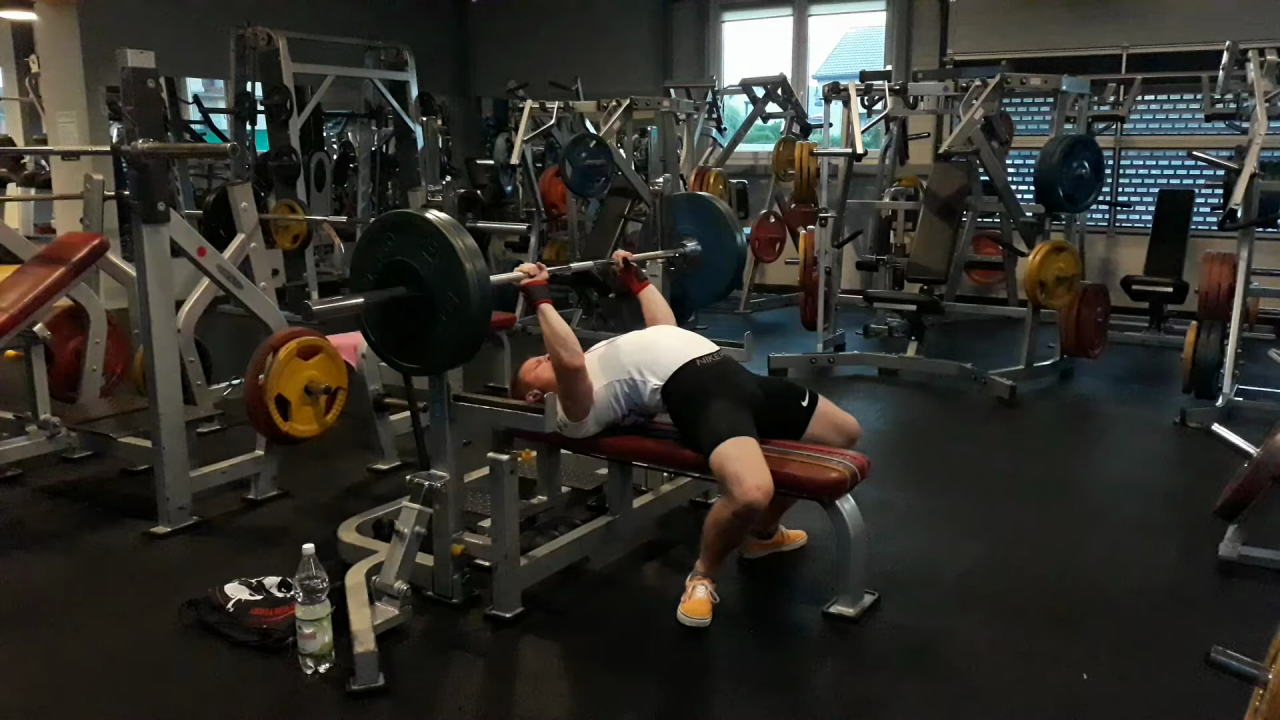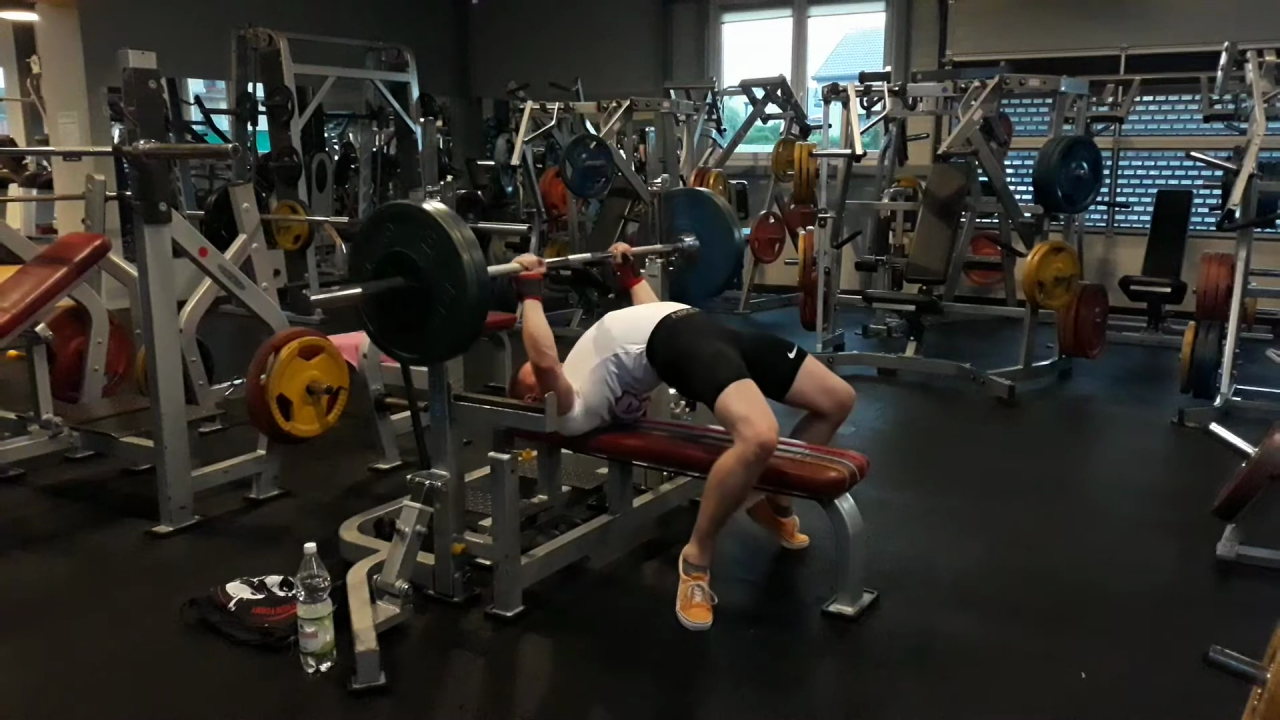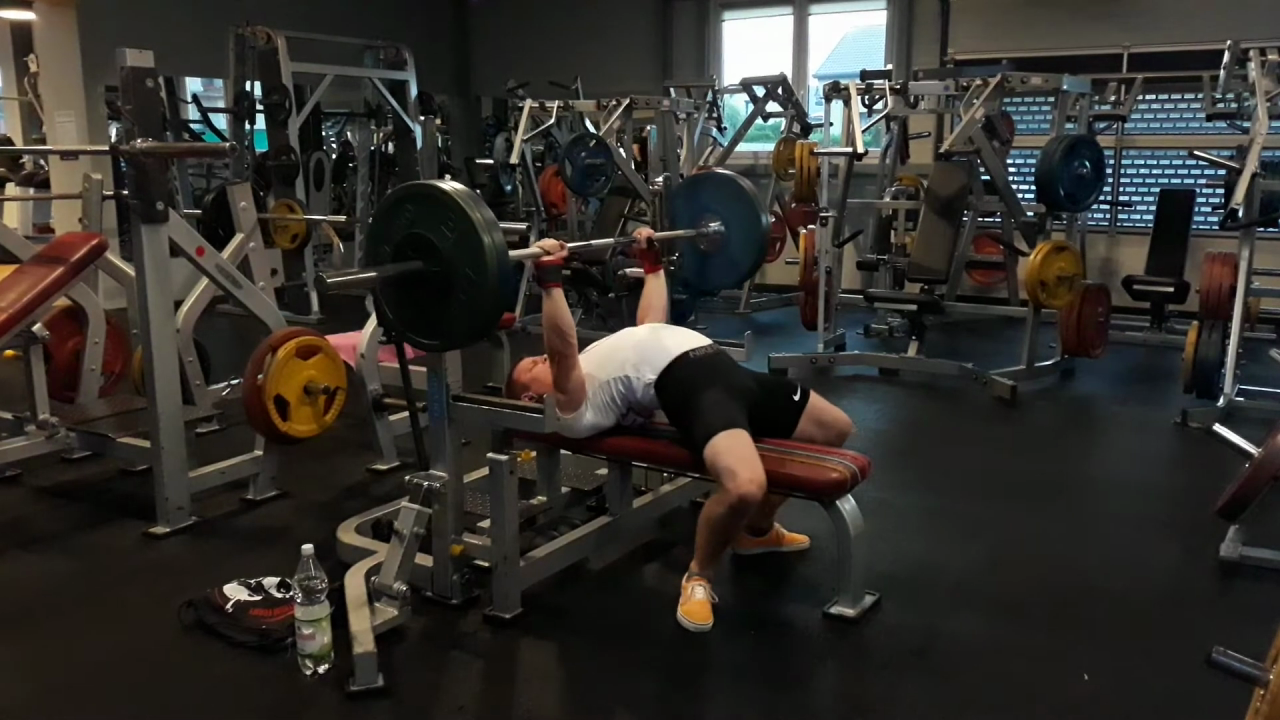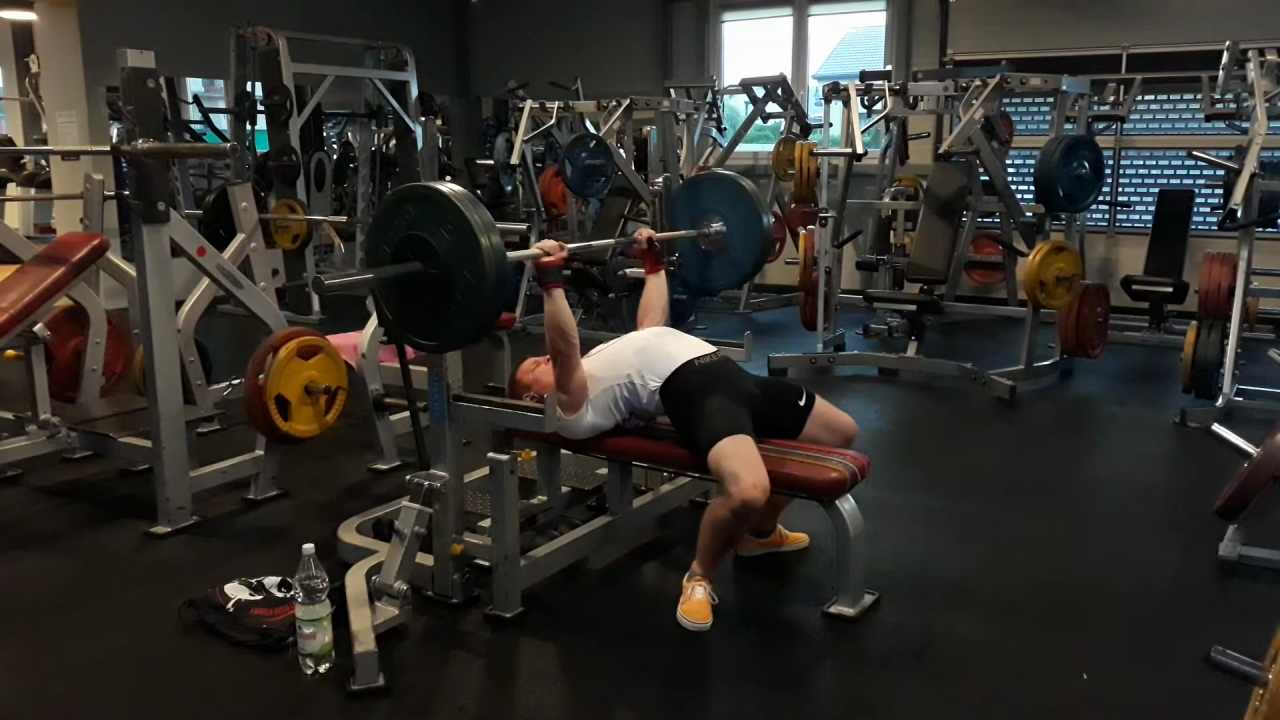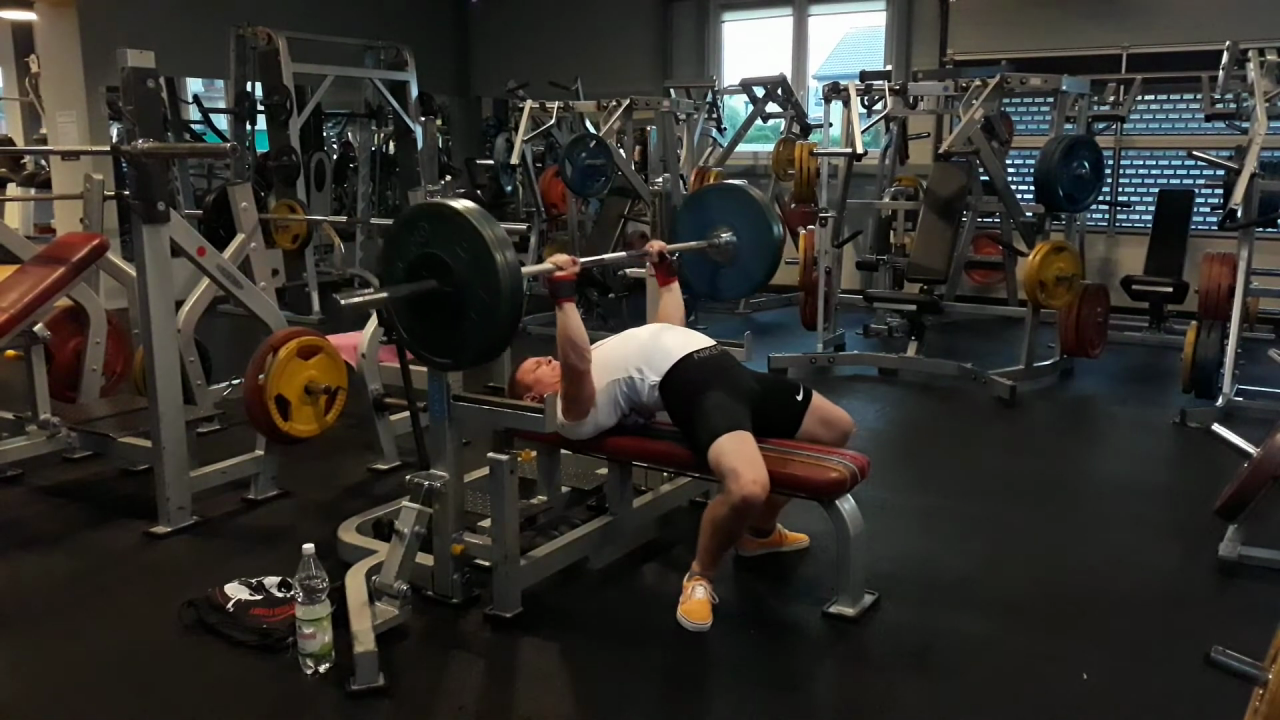
dt=1s
person 1, frame 1
left shoulder: (604, 366)
right shoulder: (574, 413)
left elbow: (665, 329)
right elbow: (571, 361)
left wrist: (635, 278)
right wrist: (540, 299)
left knee: (845, 434)
right knee: (752, 494)
left ankle: (763, 532)
right ankle: (702, 575)
person 1, frame 2
left shoulder: (596, 368)
left elbow: (650, 312)
right elbow: (546, 362)
left wrist: (629, 272)
right wrist: (529, 292)
left knee: (838, 400)
right knee: (758, 437)
left ankle: (776, 504)
right ankle: (696, 560)
person 1, frame 3
left shoulder: (601, 367)
right shoulder: (571, 408)
left elbow: (651, 327)
right elbow: (563, 347)
left wrist: (651, 259)
right wrist: (550, 278)
left knee: (836, 430)
right knee: (744, 487)
left ankle: (757, 529)
right ankle: (698, 576)
person 1, frame 4
left shoulder: (601, 366)
right shoulder: (573, 409)
left elbow: (652, 324)
right elbow: (565, 347)
left wrist: (653, 260)
right wrist: (550, 279)
left knee: (841, 434)
right knee: (748, 491)
left ankle: (759, 532)
right ankle: (698, 576)
person 1, frame 5
left shoulder: (606, 367)
right shoulder: (574, 411)
left elbow: (669, 329)
right elbow: (576, 364)
left wrist: (665, 270)
right wrist: (563, 294)
left knee: (838, 430)
right knee: (748, 488)
left ankle: (760, 531)
right ankle: (699, 577)
